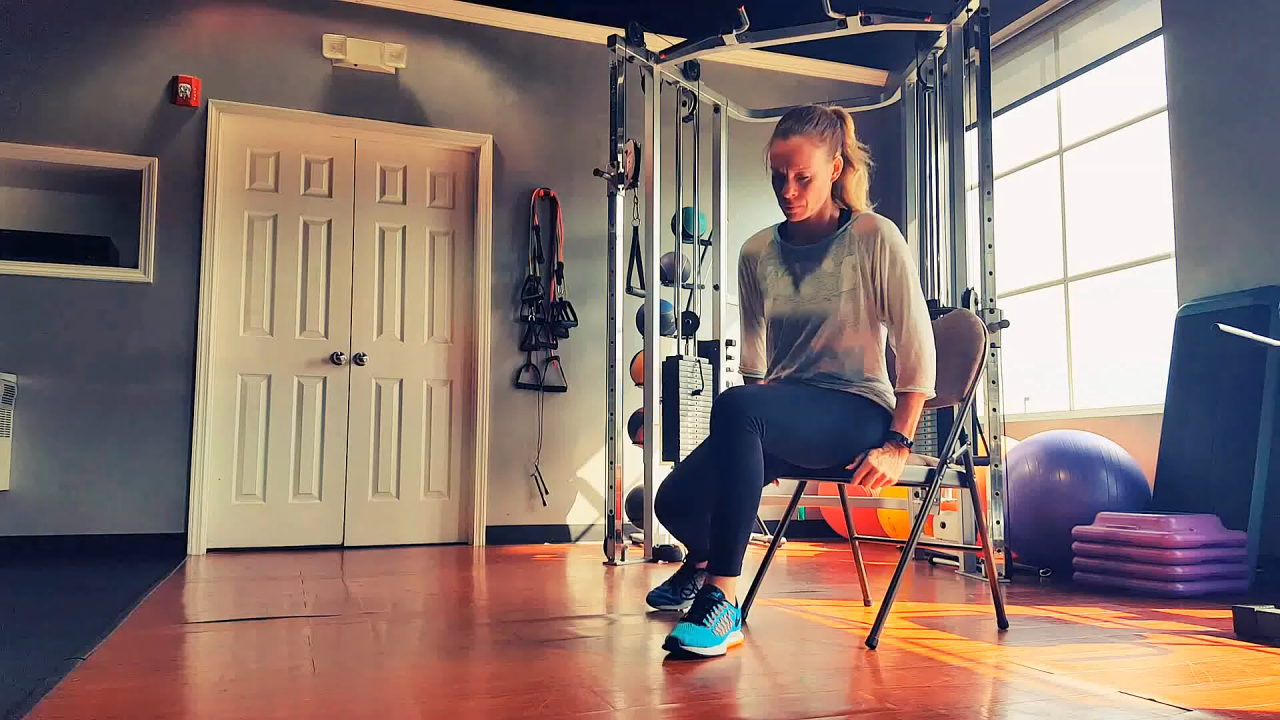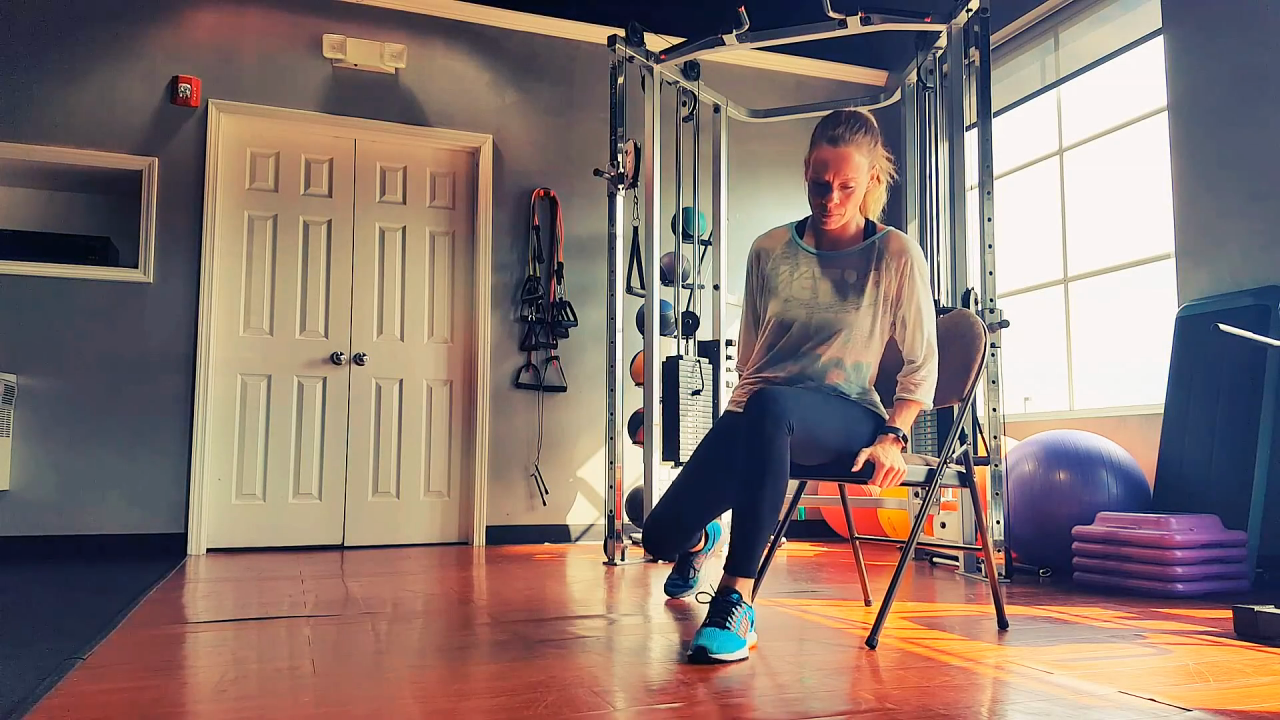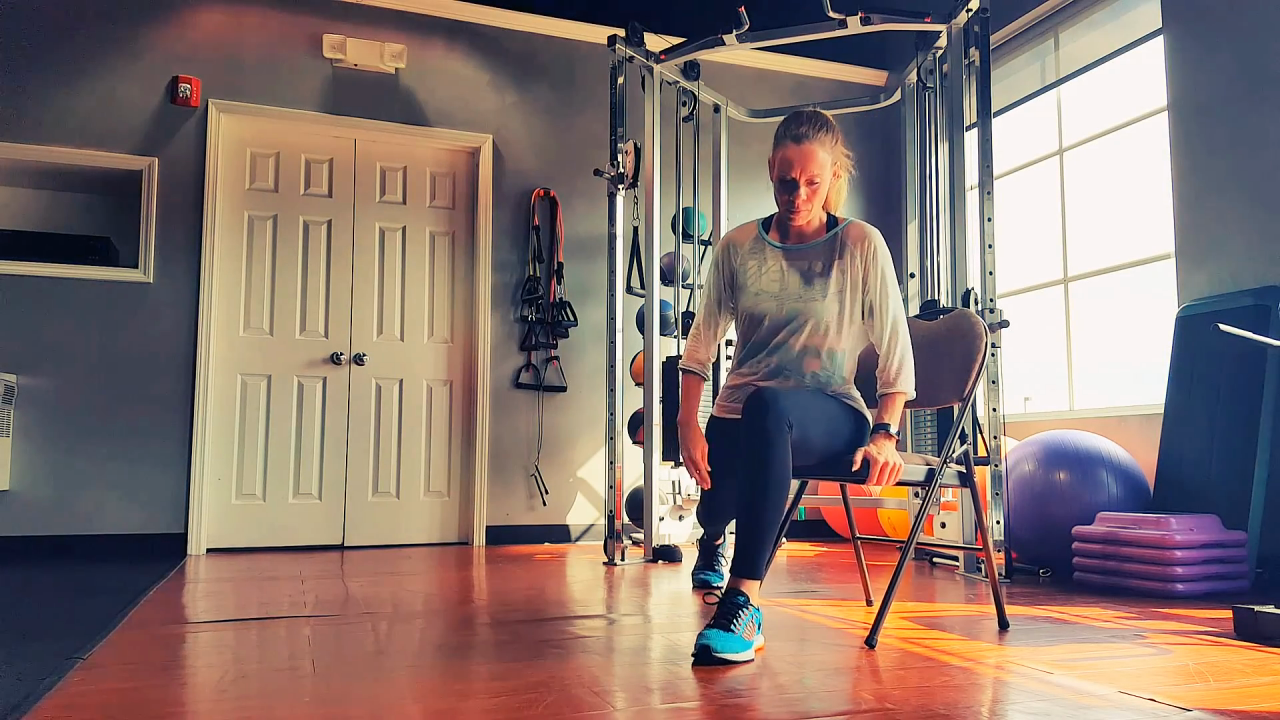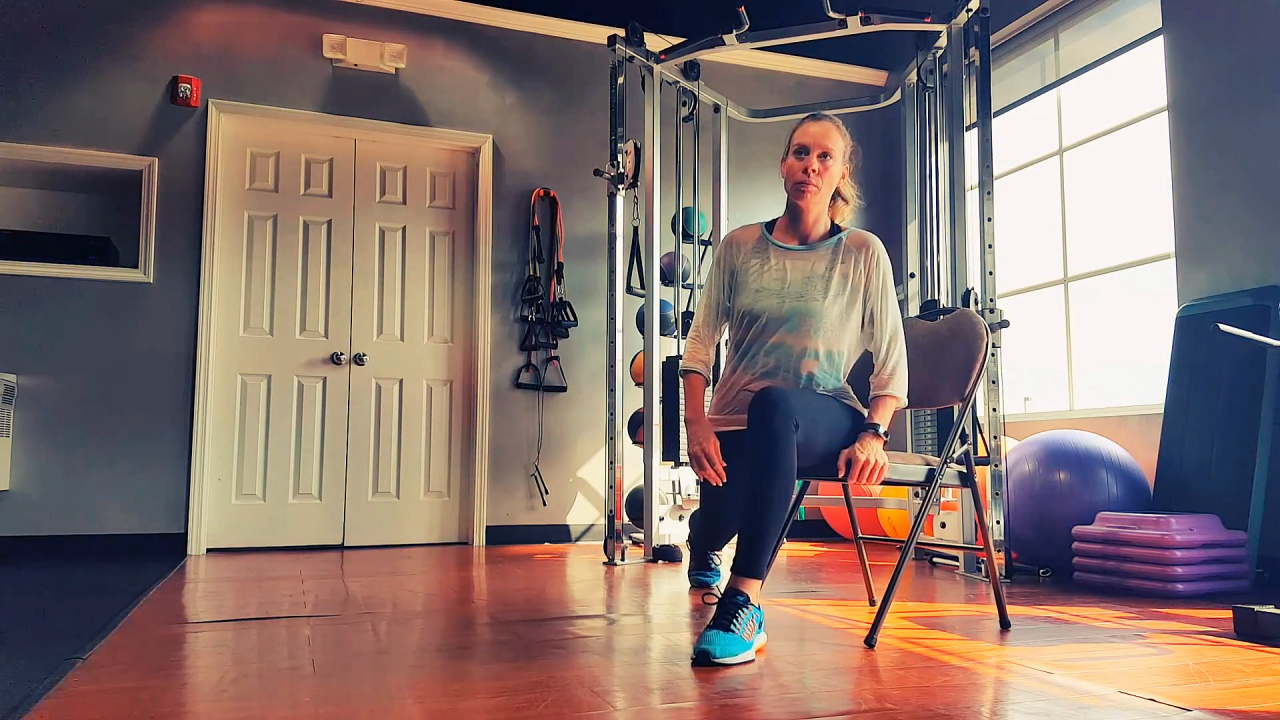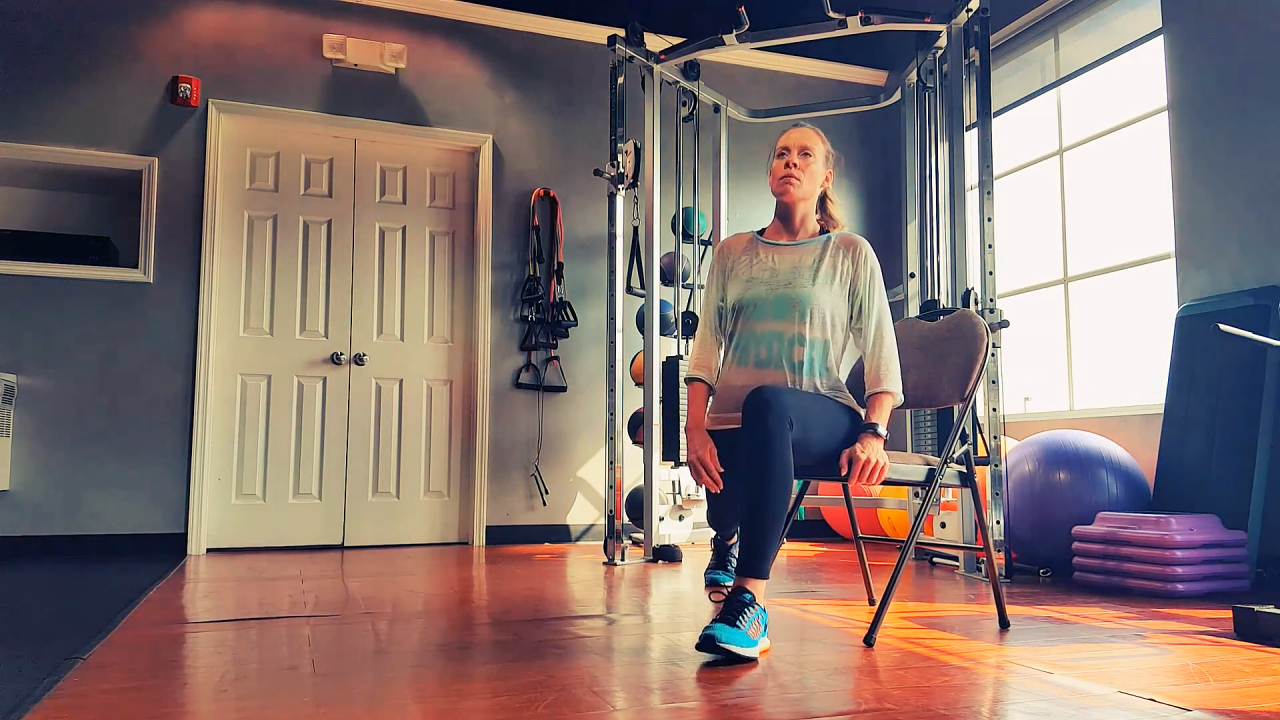
dt=1s
person 1, frame 1
left shoulder: (876, 238)
right shoulder: (757, 253)
left elbow: (916, 348)
left wrist: (898, 443)
right wrist: (762, 434)
left hip: (856, 414)
right hip: (780, 415)
left knee: (736, 405)
right knee: (674, 503)
left ankle: (721, 601)
right ankle: (705, 560)
person 1, frame 2
left shoulder: (897, 255)
right shoulder: (769, 250)
left elbow: (921, 363)
left wrist: (893, 434)
right wrist: (744, 406)
left hip: (844, 416)
right hip: (754, 412)
left knee: (769, 407)
right knee: (662, 535)
left ankle: (737, 600)
right ankle: (702, 541)
person 1, frame 3
left shoulder: (861, 245)
right shoulder: (737, 246)
left elbow: (895, 349)
right elbow: (701, 342)
left wrist: (885, 433)
right wrist: (689, 424)
left hip: (830, 414)
right hip: (740, 418)
left knee: (768, 406)
left ankle: (742, 603)
right ankle: (713, 541)
person 1, frame 4
left shoulder: (863, 253)
right shoulder: (739, 246)
left elbow: (892, 359)
right elbow: (701, 341)
left wrist: (873, 434)
right wrist: (696, 423)
left hip: (824, 416)
right hip: (735, 423)
left knee: (774, 406)
right knee: (717, 527)
left ankle: (743, 603)
right ankle: (702, 546)
person 1, frame 5
left shoulder: (850, 253)
right shoulder: (732, 252)
left elbow: (882, 355)
right elbow: (705, 350)
left wrist: (873, 434)
right wrist: (696, 429)
left hip: (821, 417)
right hip: (733, 425)
left knee: (768, 405)
right knee: (727, 520)
left ankle: (749, 603)
right ankle: (728, 540)
